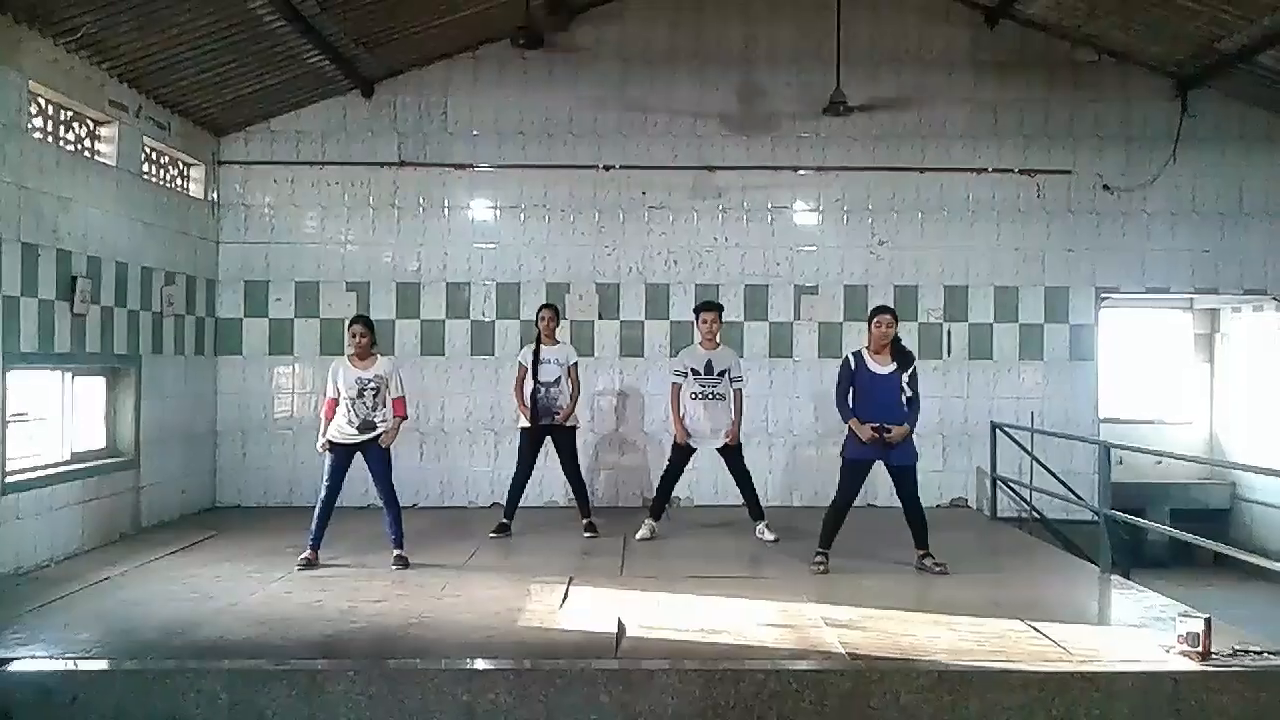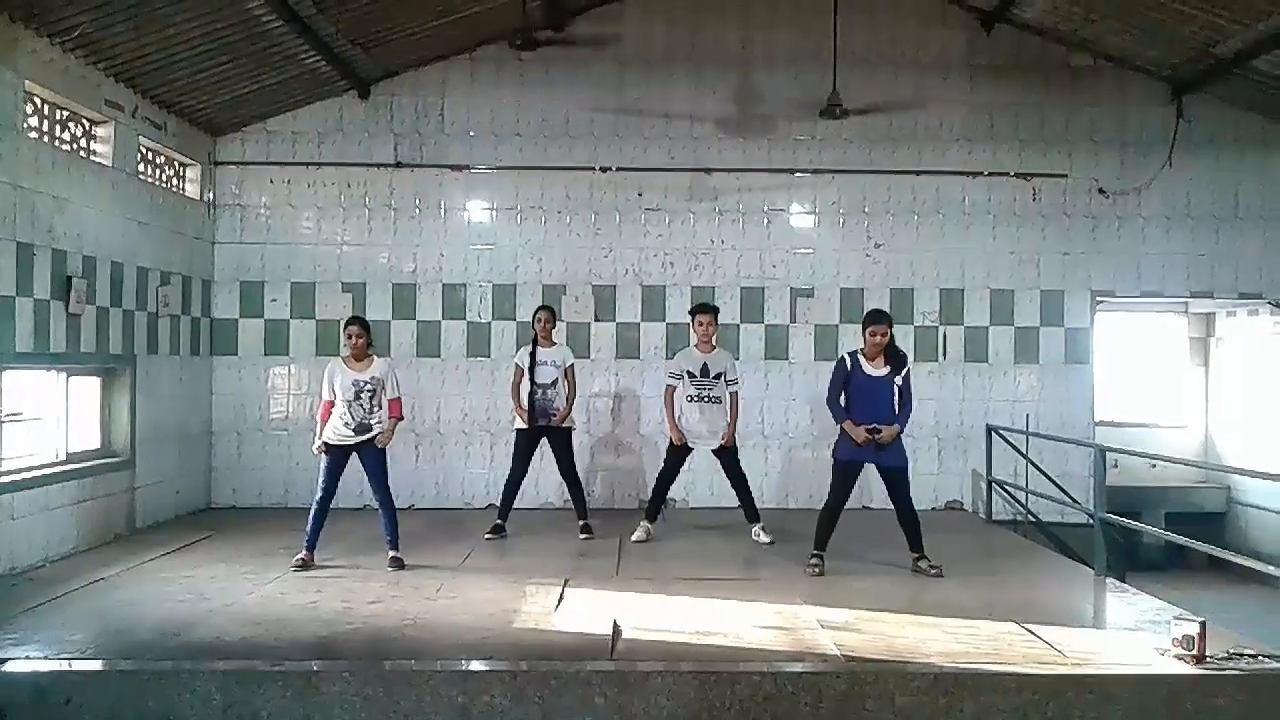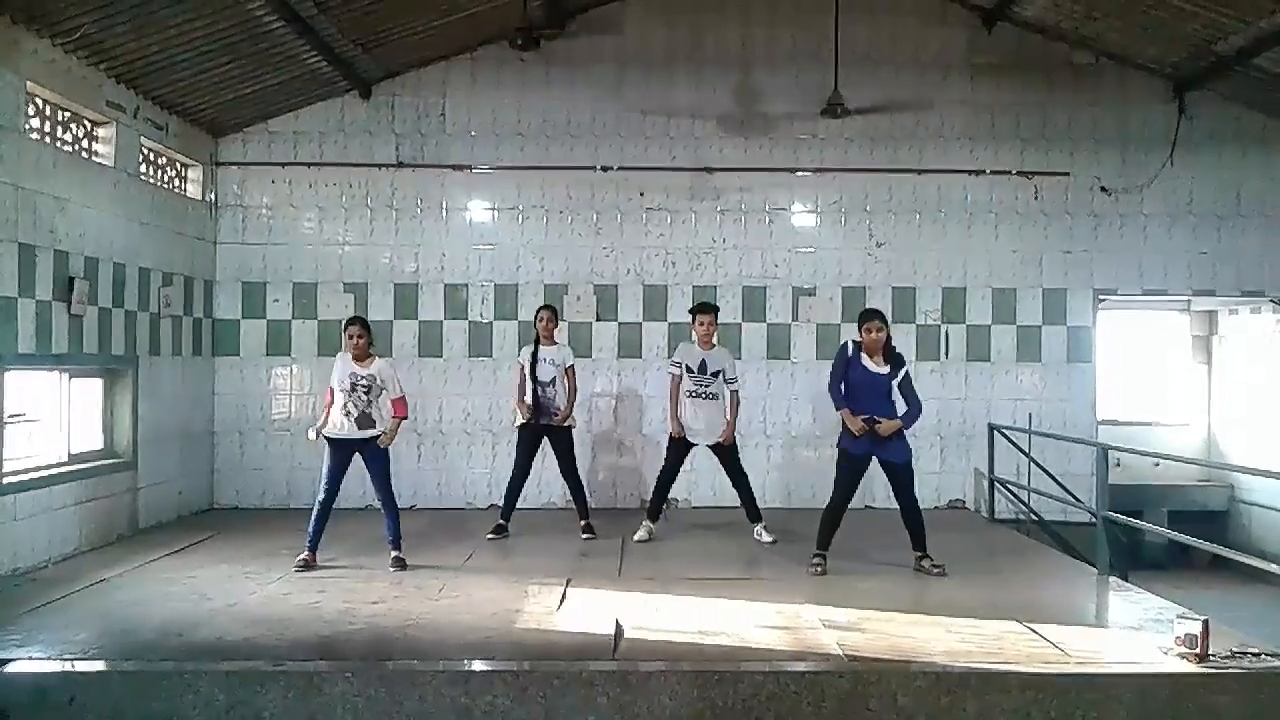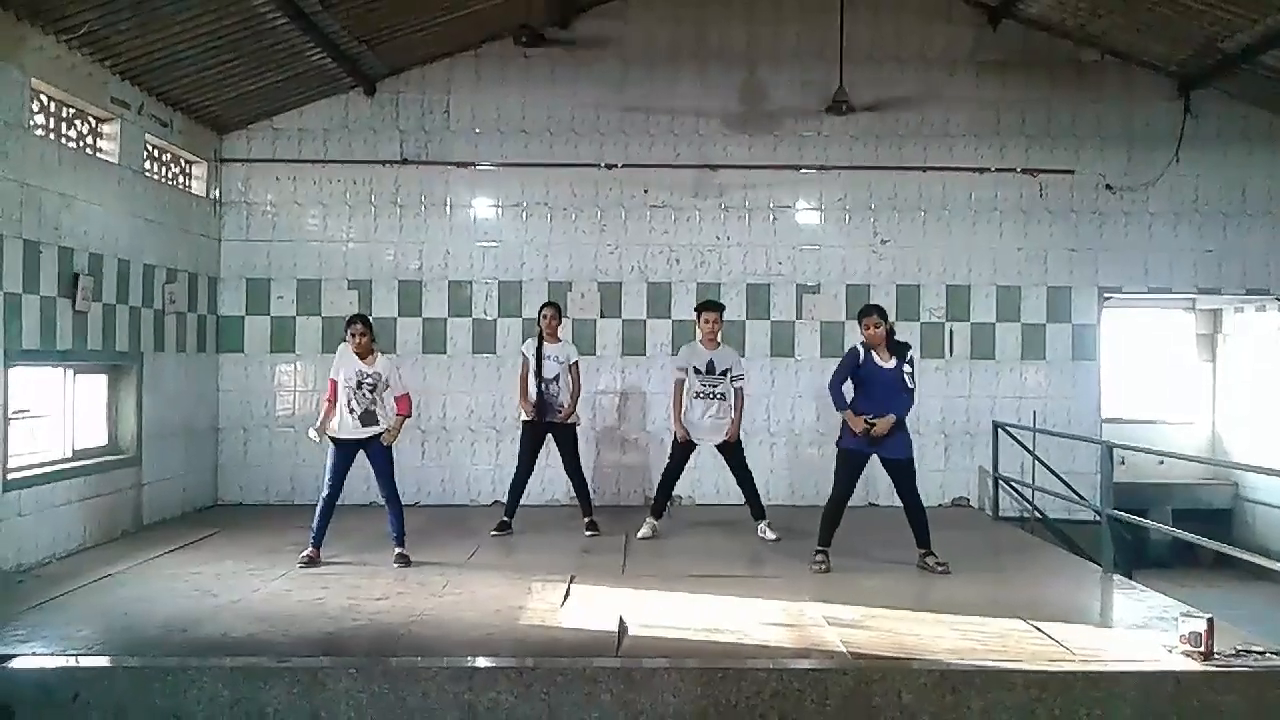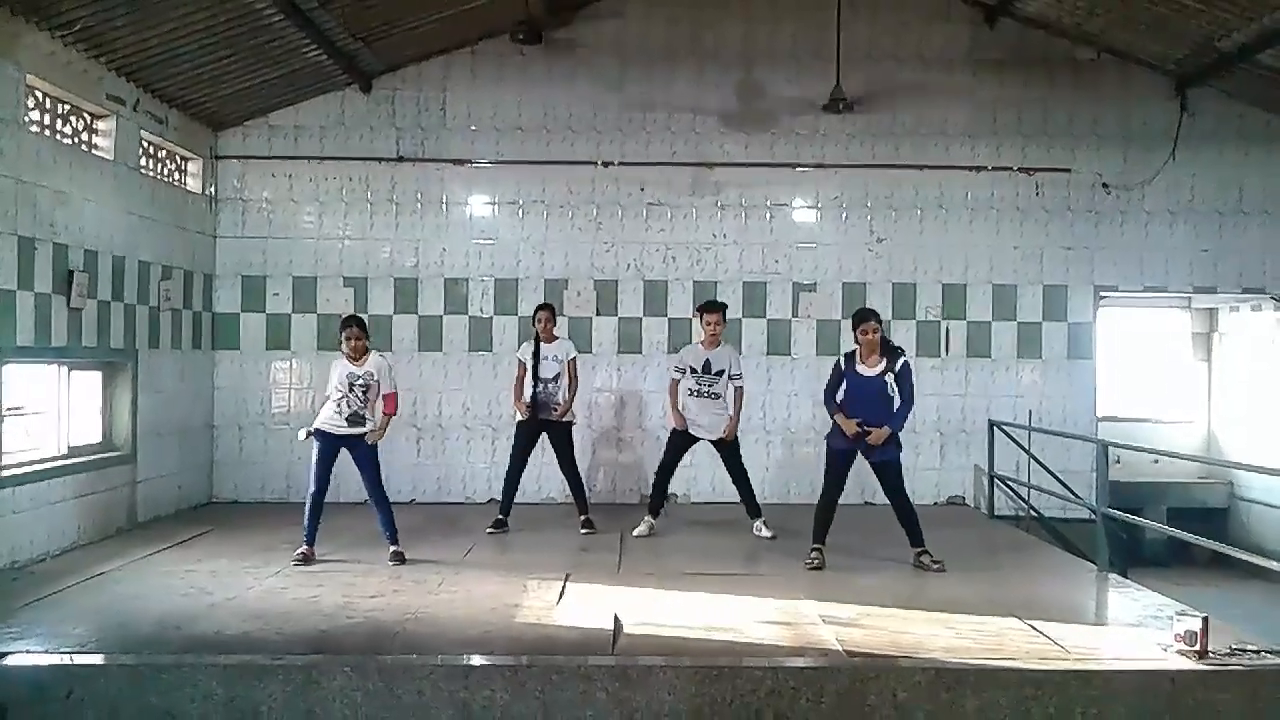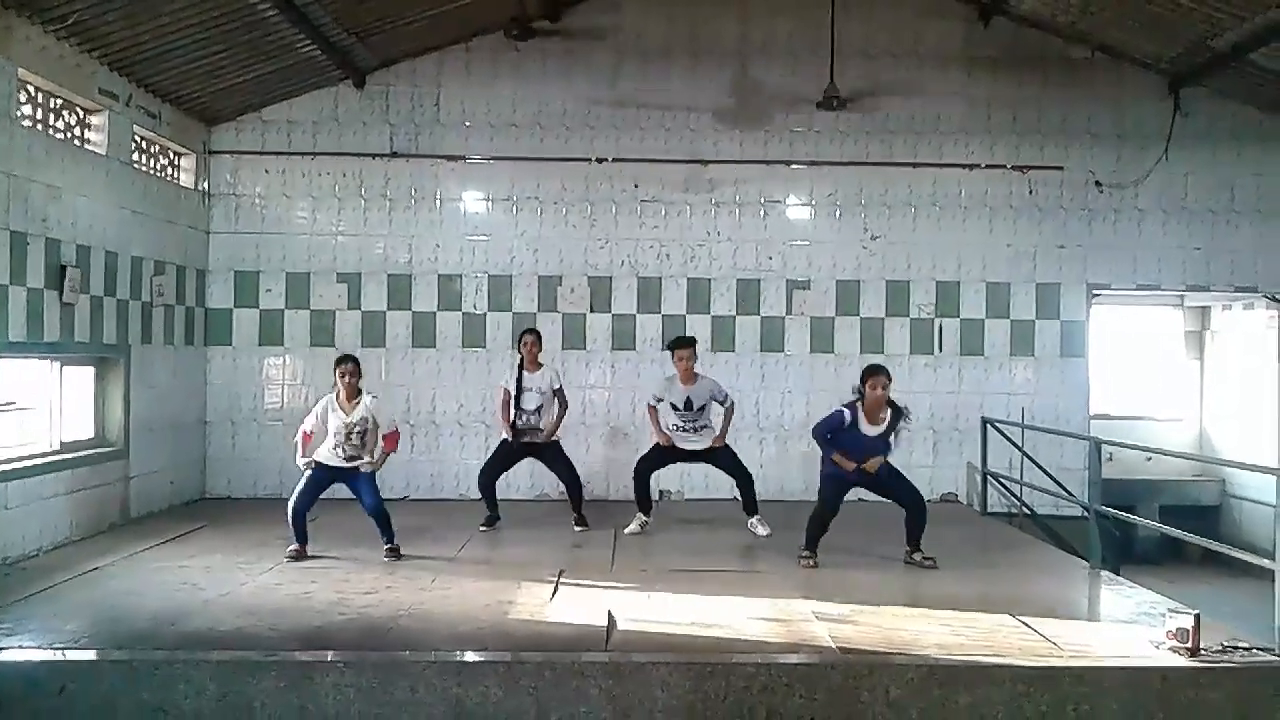
dt=0.5s
person 1, frame 1
left shoulder: (905, 362)
right shoulder: (854, 360)
left elbow: (914, 402)
right elbow: (841, 399)
left wrist: (906, 428)
right wrist: (856, 426)
left hip: (899, 441)
right hip: (861, 439)
left knee: (911, 499)
right knee: (843, 498)
left ankle: (923, 555)
right ankle: (822, 552)
person 1, frame 2
left shoulder: (899, 364)
right shoulder: (850, 362)
left elbow: (906, 404)
right elbow: (832, 399)
left wrist: (895, 429)
right wrist: (850, 428)
left hip: (889, 442)
right hip: (852, 441)
left knee: (903, 502)
right knee: (836, 500)
left ankle: (918, 557)
right ankle: (817, 554)
person 1, frame 3
left shoulder: (896, 364)
right shoulder: (849, 351)
left elbow: (914, 405)
right elbow: (834, 385)
left wrist: (898, 423)
right wrist: (848, 417)
left hip: (892, 439)
right hip: (856, 437)
left knee: (908, 499)
right knee: (840, 498)
left ankle: (921, 556)
right ankle: (819, 554)
person 1, frame 4
left shoulder: (904, 354)
right shoulder: (858, 352)
left elbow: (908, 397)
right elbow: (835, 384)
left wrist: (890, 420)
right wrist: (850, 417)
left hip: (894, 434)
right hip: (856, 435)
left knee: (910, 495)
right knee: (840, 494)
left ankle: (925, 553)
right ankle: (821, 551)
person 1, frame 5
left shoulder: (897, 361)
right shoulder: (846, 362)
left elbow: (906, 402)
right elbow: (829, 395)
left wrist: (887, 430)
right wrist: (841, 420)
left hip: (882, 438)
right hip: (844, 437)
left knee: (898, 495)
right knee: (830, 492)
left ankle: (920, 551)
right ankle: (816, 549)
person 1, frame 6
left shoulder: (895, 415)
right shoulder: (847, 414)
right elbow: (818, 432)
left wrist: (879, 459)
right wrist: (838, 459)
left hip: (874, 469)
right hip: (839, 469)
left knee: (916, 503)
right knee: (826, 509)
left ankle: (913, 550)
right ankle: (809, 549)
person 2, frame 1
left shoulder: (387, 365)
right shoulder: (338, 366)
left elbow: (399, 403)
right elbow: (330, 404)
left wrist: (393, 430)
right wrist: (322, 434)
left hip: (375, 438)
right hip: (340, 437)
left knee: (386, 493)
right knee: (327, 494)
left ankle: (398, 549)
right ankle: (312, 550)
person 2, frame 2
left shoulder: (382, 366)
right shoulder: (334, 367)
left elbow: (394, 404)
right elbow: (326, 405)
left wrist: (389, 431)
right wrist: (318, 437)
left hip: (370, 439)
right hip: (337, 439)
left knee: (382, 494)
right knee: (323, 495)
left ankle: (394, 550)
right ankle: (307, 551)
person 2, frame 3
left shoulder: (383, 366)
right shoulder: (341, 360)
left elbow: (400, 404)
right elbow: (331, 396)
left wrist: (392, 432)
right wrist: (320, 424)
left hip: (372, 438)
right hip: (338, 437)
left knee: (385, 494)
right knee: (326, 494)
left ankle: (396, 550)
right ankle: (310, 552)
person 2, frame 4
left shoulder: (385, 364)
right shoulder: (342, 353)
left elbow: (403, 400)
right elbow: (332, 391)
left wrist: (395, 430)
right wrist: (321, 423)
left hip: (376, 435)
right hip: (342, 435)
left knee: (389, 491)
right knee: (330, 491)
left ankle: (399, 547)
right ankle: (314, 548)
person 2, frame 5
left shoulder: (378, 362)
right shoulder: (337, 364)
left elbow: (390, 399)
right elbow: (331, 399)
left wrist: (380, 429)
right wrist: (314, 426)
left hip: (362, 434)
right hip: (328, 431)
left knee: (375, 490)
right knee: (317, 489)
left ankle: (394, 545)
right ankle: (308, 546)
person 2, frame 6
left shoulder: (371, 404)
right shoulder: (326, 404)
left elbow: (392, 435)
right elbow: (306, 432)
left wrist: (377, 463)
right wrist: (302, 457)
left hip: (359, 467)
right hip: (326, 463)
left knee: (375, 507)
right knee: (296, 505)
left ankle: (390, 543)
right ankle: (300, 545)
person 3, frame 1
left shoulder: (730, 356)
right shoulder: (686, 355)
left elbow: (737, 393)
right elbow: (675, 391)
left wrist: (736, 426)
right wrist: (678, 425)
left hip: (723, 430)
right hip: (690, 429)
left knee: (741, 475)
right knee: (671, 473)
left ankle: (760, 523)
right ankle: (651, 521)
person 3, frame 2
left shoulder: (726, 359)
right shoulder: (682, 358)
left elbow: (733, 395)
right elbow: (669, 393)
left wrist: (732, 429)
right wrist: (672, 427)
left hip: (719, 432)
right hip: (686, 431)
left knee: (737, 478)
right knee: (666, 475)
left ankle: (756, 526)
right ankle: (647, 523)
person 3, frame 3
left shoulder: (725, 357)
right shoulder: (683, 350)
left elbow: (733, 393)
right elbow: (675, 384)
left wrist: (731, 426)
right wrist: (673, 419)
left hip: (719, 429)
right hip: (685, 427)
left knee: (738, 476)
right knee: (667, 474)
left ankle: (758, 525)
right ankle: (649, 522)
person 3, frame 4
left shoulder: (731, 355)
right shoulder: (688, 351)
left elbow: (738, 390)
right elbow: (679, 387)
left wrist: (736, 424)
right wrist: (678, 422)
left hip: (723, 428)
right hip: (690, 426)
left knee: (743, 473)
right knee: (671, 472)
left ankle: (762, 522)
right ankle: (653, 519)
person 3, frame 5
left shoulder: (730, 354)
right shoulder: (687, 352)
left elbow: (738, 388)
right elbow: (674, 383)
left wrist: (734, 421)
right wrist: (675, 412)
left hip: (720, 426)
right hip: (687, 423)
left knee: (738, 472)
right knee: (665, 467)
left ankle: (757, 520)
right ankle: (650, 518)
person 3, frame 6
left shoulder: (710, 385)
right shoulder: (667, 385)
left elbow: (729, 404)
right elbow: (651, 405)
left wrist: (723, 433)
right wrist: (659, 432)
left hip: (708, 443)
right hip: (675, 443)
left knee: (743, 475)
right knee: (641, 469)
left ankle: (754, 518)
right ankle: (643, 516)
person 4, frame 1
left shoulder: (567, 350)
right shoulder: (528, 351)
left elbow: (575, 384)
right elbow: (519, 384)
left wrist: (570, 409)
right wrist: (522, 407)
left hip: (562, 420)
right hip: (532, 420)
left knee: (572, 470)
right knee: (522, 471)
left ankle: (587, 519)
right ankle: (506, 521)
person 4, frame 2
left shoulder: (564, 352)
right shoulder: (525, 352)
left elbow: (572, 386)
right elbow: (515, 385)
left wrist: (567, 410)
right wrist: (518, 409)
left hip: (558, 421)
right hip: (529, 421)
left knee: (569, 472)
right knee: (517, 472)
left ankle: (583, 521)
right ankle: (500, 522)
person 4, frame 3
left shoulder: (564, 352)
right shoulder: (527, 351)
left elbow: (572, 386)
right elbow: (521, 383)
left wrist: (568, 410)
right wrist: (520, 404)
left hip: (559, 420)
right hip: (530, 419)
left knee: (570, 471)
right knee: (519, 471)
left ankle: (585, 521)
right ankle: (503, 522)
person 4, frame 4
left shoulder: (568, 348)
right shoulder: (531, 345)
left elbow: (576, 383)
right elbow: (523, 377)
left wrist: (572, 407)
right wrist: (523, 401)
left hip: (562, 417)
right hip: (535, 416)
left knee: (574, 468)
right knee: (523, 468)
left ankle: (588, 518)
right ankle: (507, 519)
person 4, frame 5
left shoulder: (566, 346)
right shoulder: (527, 348)
left elbow: (573, 379)
right elbow: (519, 379)
left wrist: (568, 404)
right wrist: (517, 402)
left hip: (558, 415)
right hip: (530, 414)
left knee: (569, 466)
right knee: (515, 465)
left ankle: (584, 516)
right ankle: (502, 517)
person 4, frame 6
left shoulder: (550, 374)
right shoulder: (513, 374)
left elbow: (563, 403)
right elbow: (505, 402)
left wrist: (554, 428)
right wrist: (506, 426)
left hip: (544, 440)
right hip: (515, 439)
left knee: (571, 478)
right knee: (485, 476)
left ankle: (577, 514)
right ankle: (493, 513)
